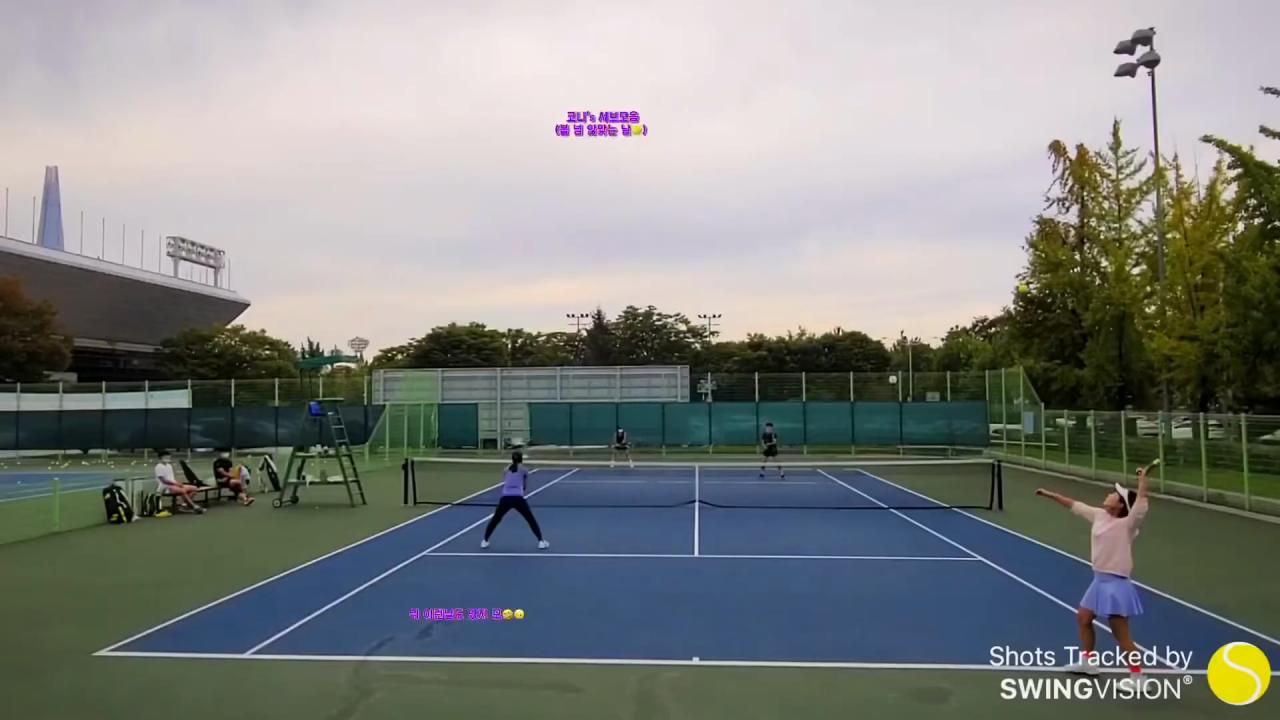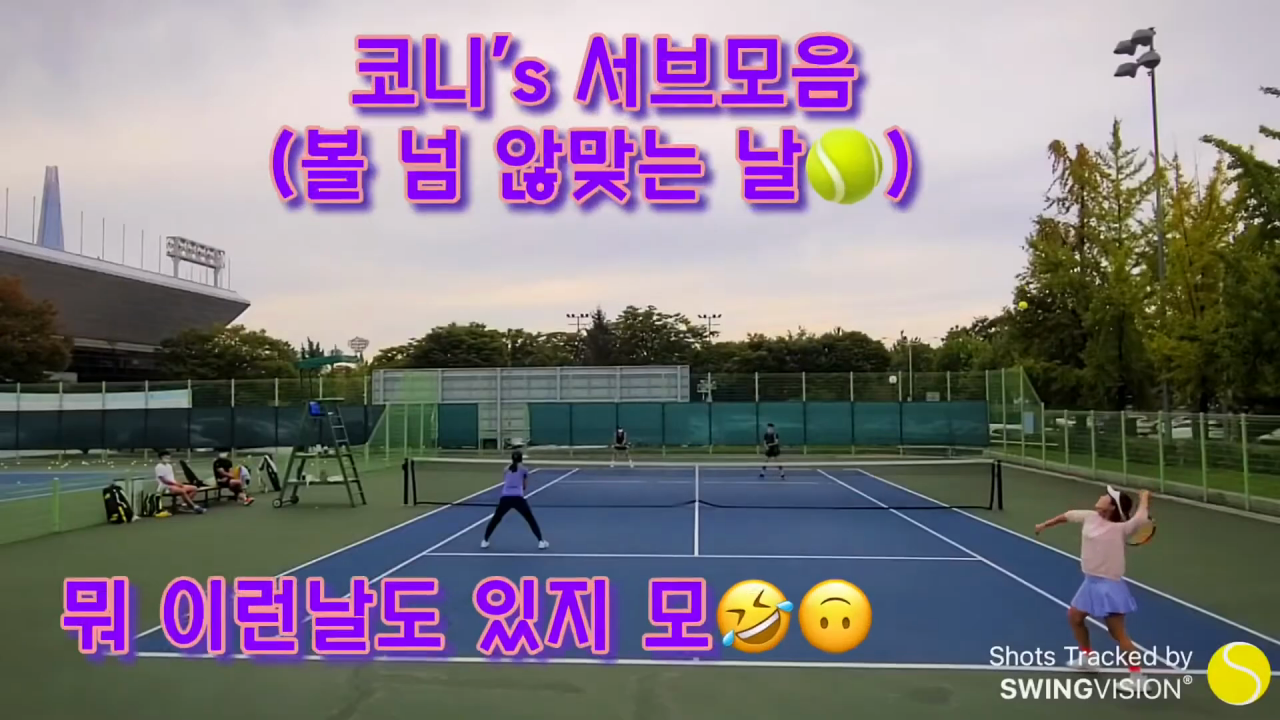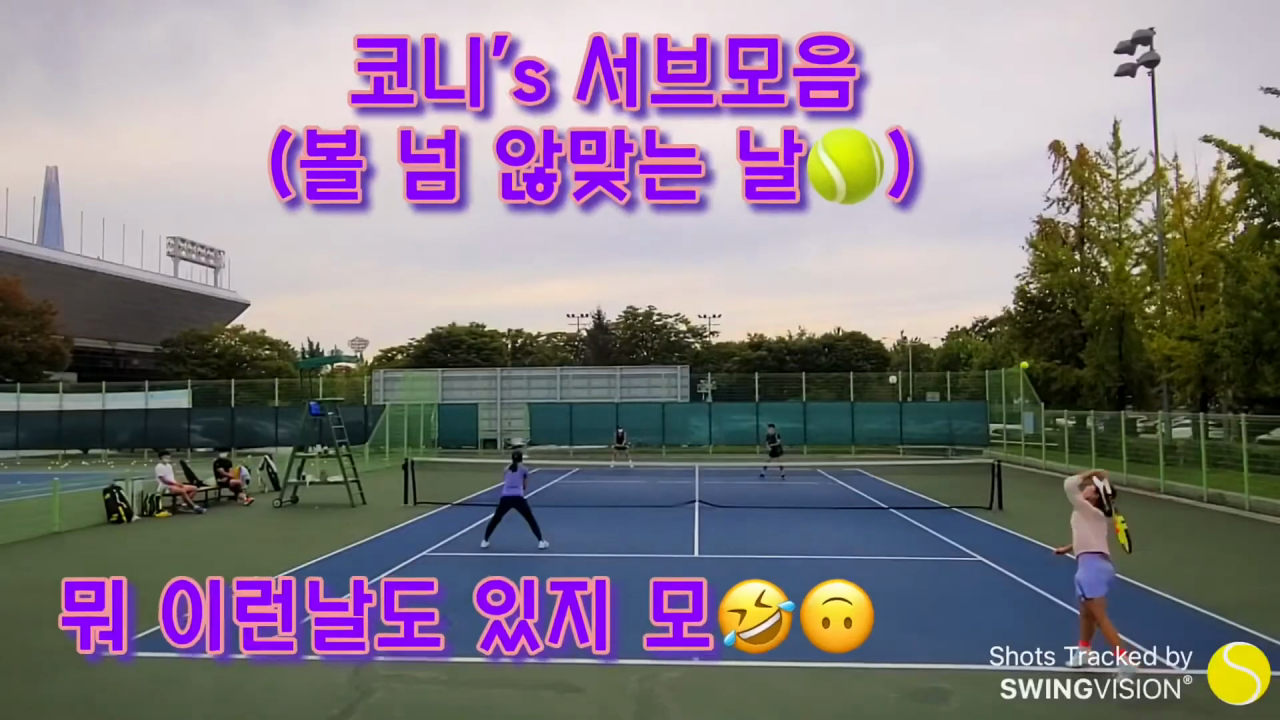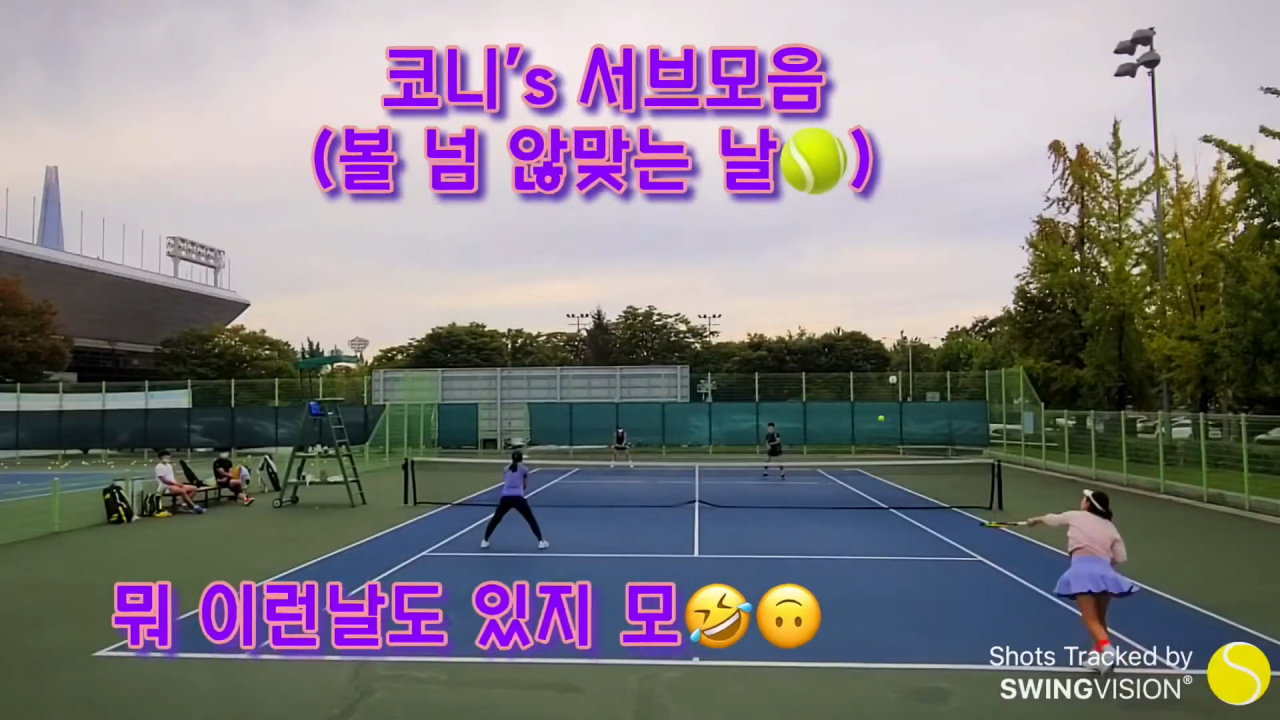
dt=0.2s
person 1, frame 1
left shoulder: (1127, 525)
right shoulder: (1099, 515)
left elbow: (1140, 508)
right elbow: (1073, 505)
left wrist: (1142, 480)
right wrist: (1048, 493)
left hip: (1115, 585)
right hip: (1100, 582)
left knee: (1121, 635)
right knee: (1084, 620)
left ankle: (1137, 677)
right ankle: (1088, 661)
person 1, frame 2
left shoulder: (1119, 529)
right shoulder: (1089, 517)
left elbow: (1141, 520)
right elbow: (1068, 515)
left wrist: (1143, 498)
right wrist: (1045, 524)
left hip: (1108, 586)
right hip: (1091, 583)
left knee: (1119, 634)
right knee: (1074, 618)
left ankle: (1136, 677)
right ankle: (1087, 658)
person 1, frame 3
left shoulder: (1085, 509)
right shoulder: (1098, 517)
left elbow: (1070, 486)
left wrist: (1089, 474)
right wrist: (1068, 548)
left hip: (1093, 569)
right hip: (1093, 568)
left knee: (1100, 618)
right knee: (1085, 612)
left ankle: (1124, 661)
right ankle: (1083, 653)
person 1, frame 4
left shoulder: (1074, 516)
right shoulder: (1110, 527)
left elbow: (1053, 519)
right elbow: (1120, 558)
left wrist: (1036, 519)
left hip: (1083, 569)
right hip: (1104, 571)
left knee: (1091, 619)
right knee: (1099, 618)
left ankle: (1107, 651)
right ankle: (1099, 656)
